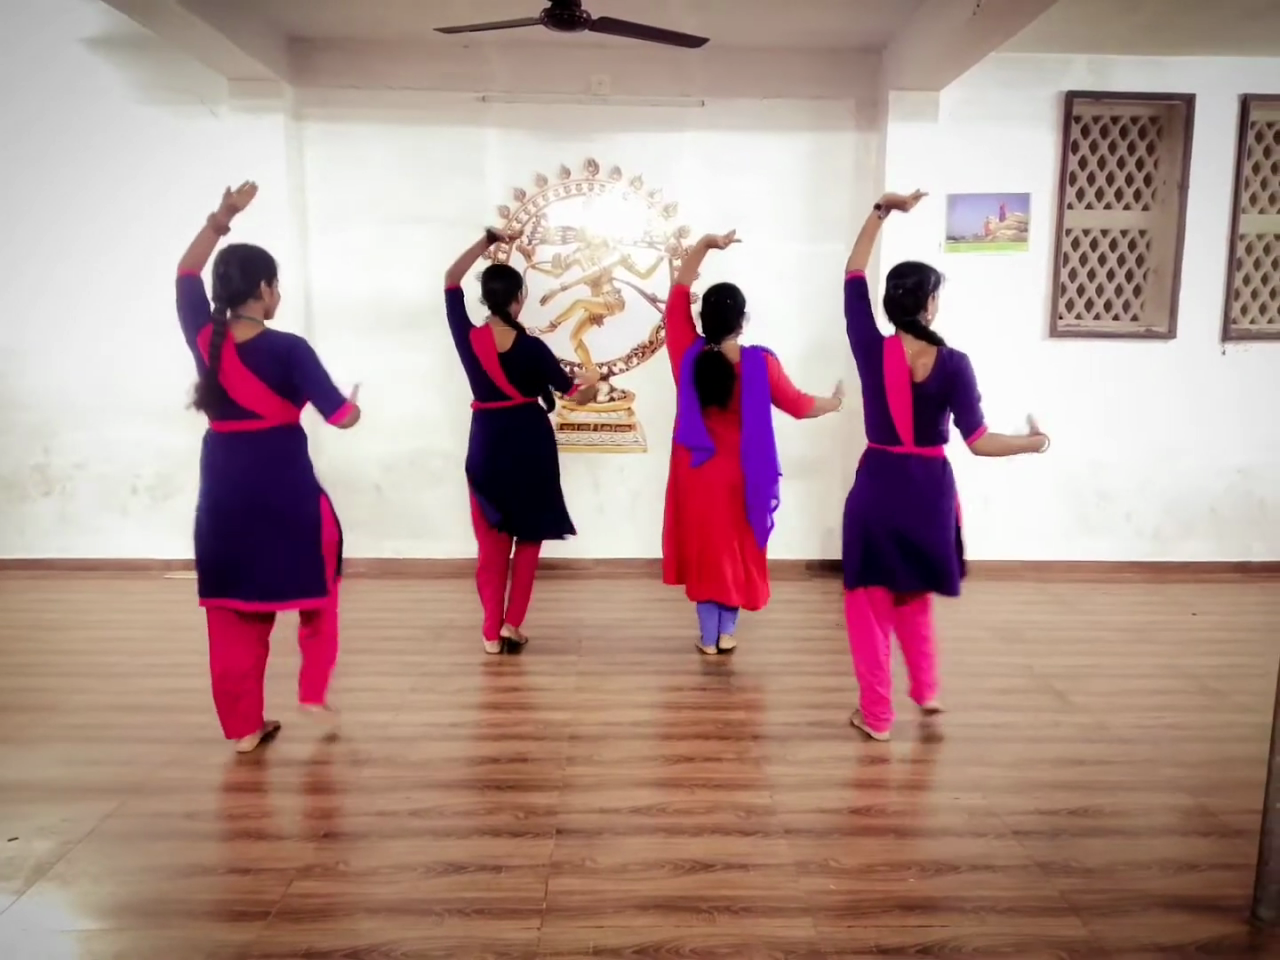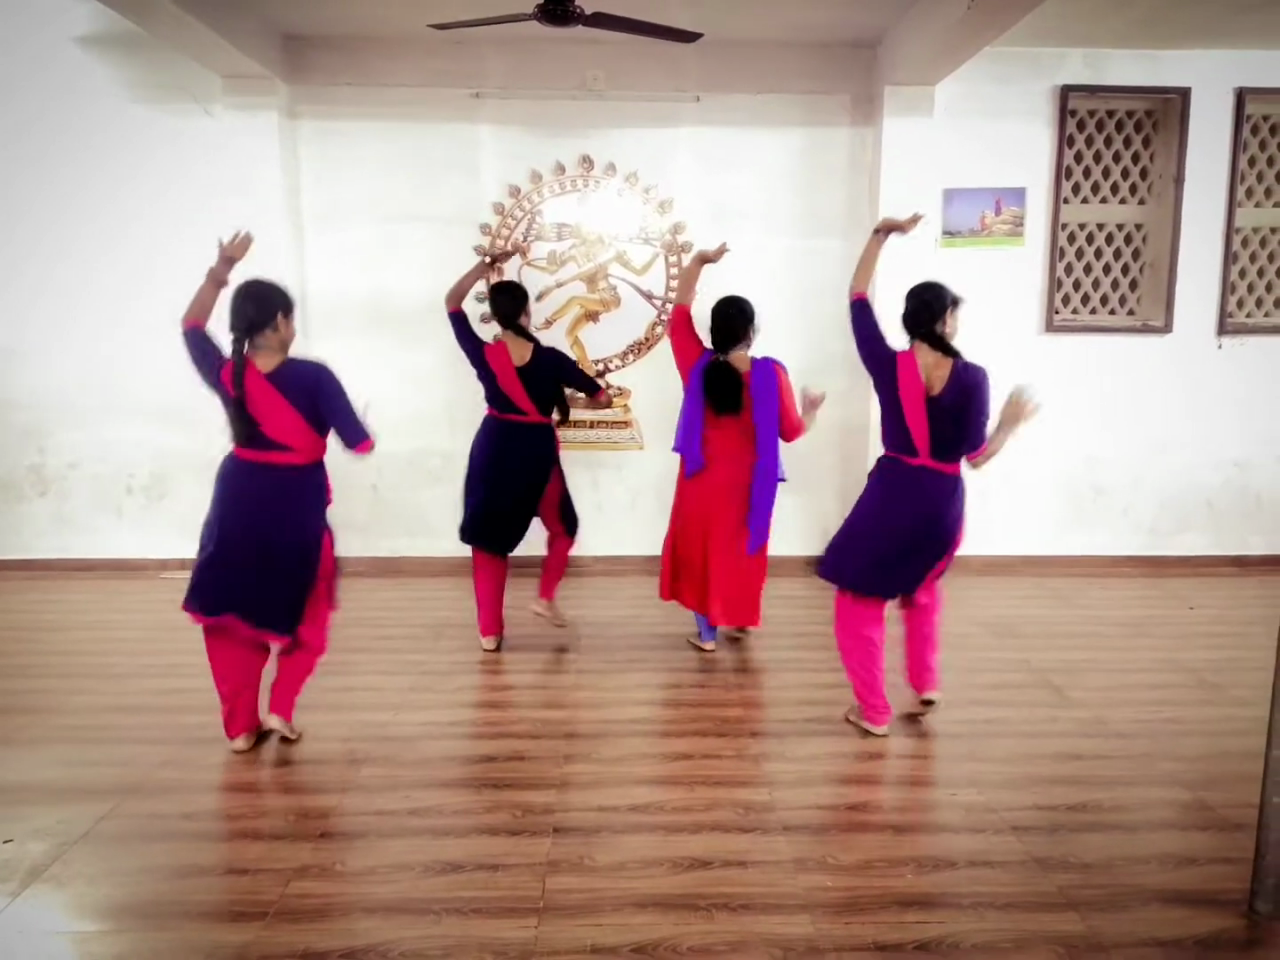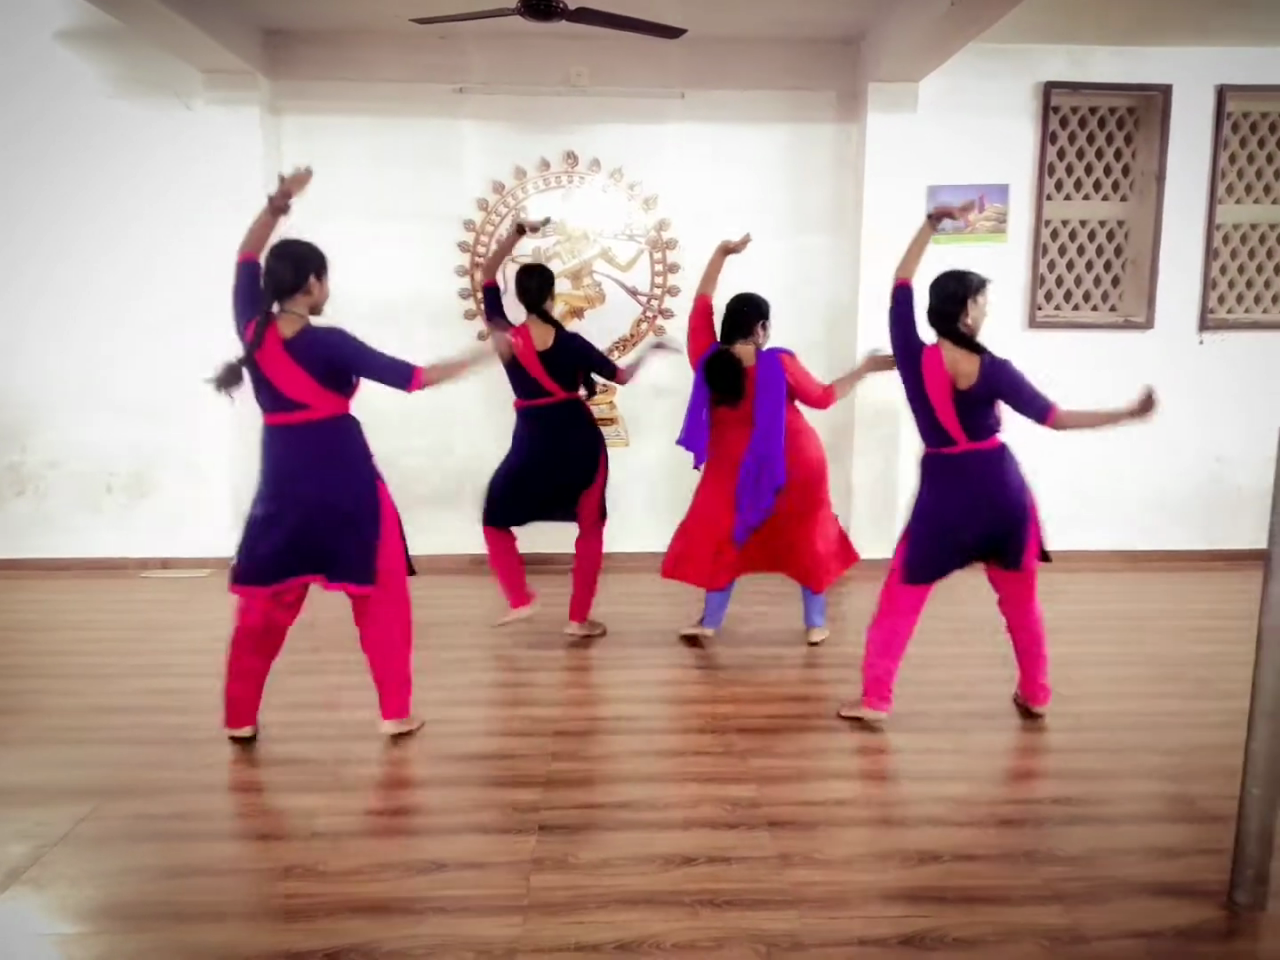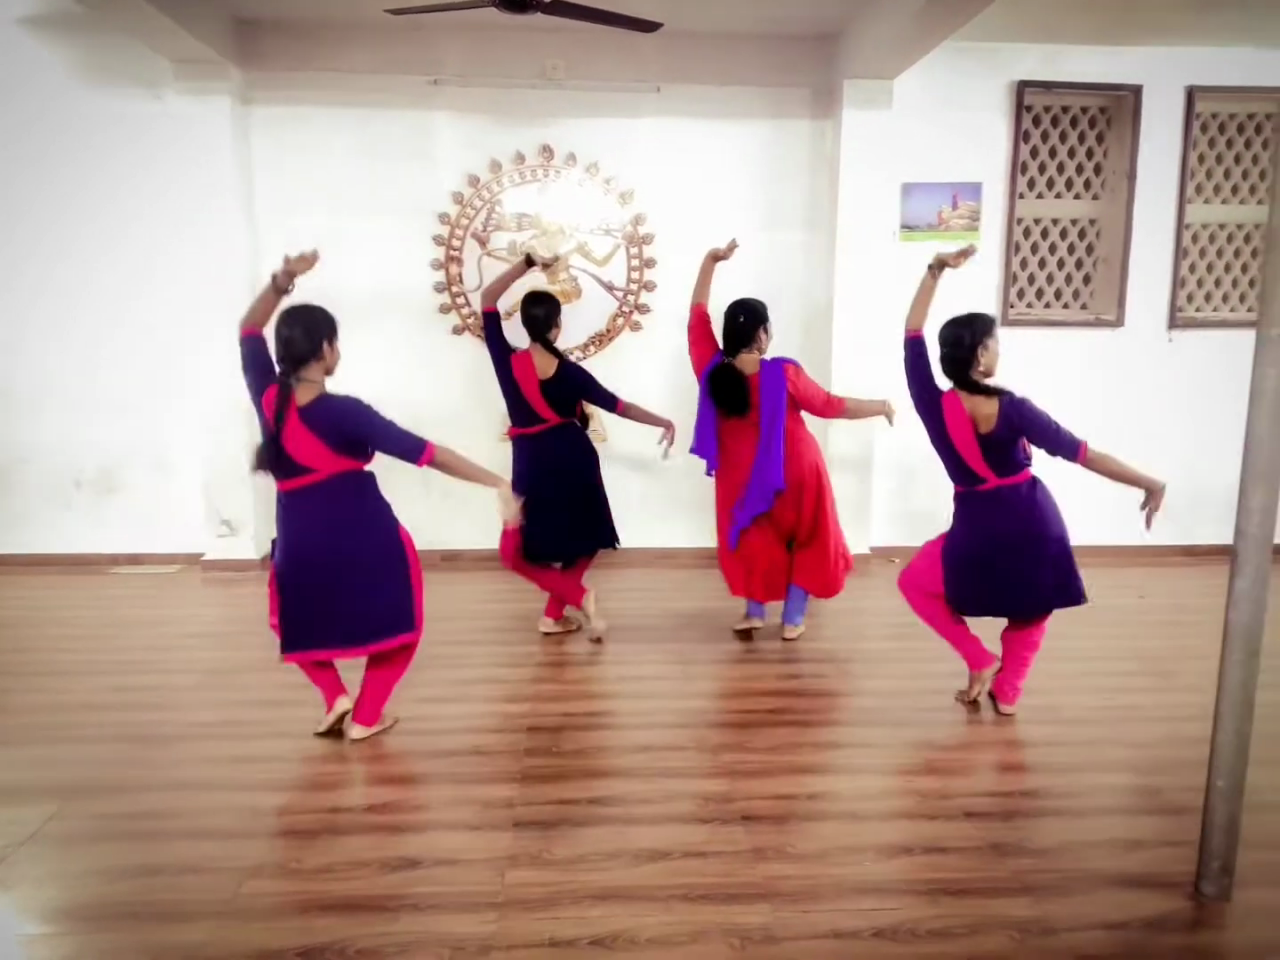
dt=0.3s
person 1, frame 1
left shoulder: (203, 339)
right shoulder: (287, 349)
left elbow: (187, 273)
right elbow: (343, 416)
left wrist: (222, 216)
right wrist: (352, 405)
left hip: (223, 491)
right hip: (286, 490)
left knee: (234, 613)
right knee: (315, 594)
left ankle: (244, 727)
right ankle: (313, 693)
person 1, frame 2
left shoulder: (225, 373)
right shoulder: (312, 377)
left elbow: (190, 322)
right elbow: (362, 444)
left wrist: (222, 266)
right wrist: (335, 430)
left hip: (237, 508)
right hip: (298, 513)
left knee: (234, 625)
right knee: (305, 617)
left ankle: (240, 726)
right ankle: (280, 708)
person 1, frame 3
left shoulder: (251, 331)
right shoulder: (329, 344)
left elbow: (247, 260)
right elbow: (413, 378)
left wrist: (278, 203)
right wrist: (481, 356)
left hip: (283, 480)
right hip: (346, 479)
left knee: (263, 602)
right knee: (381, 598)
left ankle: (240, 717)
right ankle: (395, 713)
person 1, frame 4
left shoulder: (267, 399)
right shoulder: (343, 412)
left elbow: (249, 331)
right elbow: (425, 453)
left wrist: (282, 280)
right wrist: (498, 484)
left hip: (300, 537)
right hip: (364, 530)
left knee: (297, 622)
right knee: (396, 625)
left ankle: (335, 697)
right ankle: (366, 716)
person 2, frame 1
left shoulder: (871, 350)
right shoulder: (953, 364)
left elbow: (853, 277)
right elbow: (979, 441)
left wrist: (881, 211)
right wrist: (1030, 443)
left hip: (877, 488)
right hip: (930, 491)
left knee: (868, 604)
right knee: (914, 600)
left ankle: (876, 716)
right ankle: (926, 690)
person 2, frame 2
left shoulder: (884, 364)
right shoulder: (971, 378)
left elbow: (858, 299)
right elbow: (976, 455)
left wrist: (880, 235)
right wrist: (1013, 418)
left hip: (889, 496)
right hip: (941, 502)
left knee: (859, 604)
right knee: (920, 595)
left ankle: (874, 711)
right ankle: (925, 684)
person 2, frame 3
left shoulder: (912, 357)
right shoulder: (992, 370)
left elbow: (901, 285)
right elbow: (1053, 418)
left wrist: (932, 222)
right wrist: (1126, 413)
left hip: (944, 488)
right hip: (1001, 483)
left knee: (902, 595)
right knee: (1020, 595)
left ankle: (873, 699)
right ankle: (1034, 693)
person 2, frame 4
left shoulder: (932, 406)
right shoulder: (1011, 410)
left elbow: (913, 335)
right elbow: (1082, 455)
left wrist: (935, 271)
right wrist: (1149, 484)
left hip: (977, 528)
right hip: (1032, 523)
left knee: (915, 583)
right knee: (1029, 612)
left ankle: (980, 660)
right ankle: (1006, 692)
person 3, frame 1
left shoulder: (686, 354)
right shoulder: (760, 362)
left elbow: (678, 295)
right elbow: (798, 406)
left wrist: (705, 244)
right wrist: (834, 401)
left hip: (695, 472)
right hip: (742, 474)
left knee: (705, 547)
right knee: (738, 548)
left ankle: (708, 638)
right ankle: (727, 632)
person 3, frame 2
left shoulder: (697, 367)
right shoulder: (771, 374)
left elbow: (679, 315)
right elbow: (792, 431)
left wrist: (699, 261)
right wrist: (812, 406)
left hip: (705, 480)
right hip: (753, 483)
left knee: (702, 550)
right knee: (742, 548)
left ankle: (707, 632)
right ankle: (740, 618)
person 3, frame 3
left shoulder: (706, 360)
right shoulder: (779, 364)
left elbow: (701, 306)
right elbow: (822, 397)
left wrist: (722, 252)
right wrist: (864, 369)
left hip: (735, 469)
right hip: (794, 467)
left knee: (723, 538)
right knee: (809, 538)
left ankle: (708, 622)
right ankle: (816, 623)
person 3, frame 4
left shoulder: (709, 370)
right shoulder: (783, 376)
left elbow: (698, 317)
right elbow: (831, 406)
left wrist: (710, 263)
right wrist: (880, 409)
left hip: (738, 475)
right hip: (793, 472)
left knee: (751, 539)
right knee: (805, 540)
left ankle: (754, 611)
right ankle: (791, 620)
person 4, frame 1
left shoulder: (467, 337)
right shoulder: (531, 347)
left elbow: (452, 279)
right elbow: (576, 395)
left wrist: (489, 239)
right wrist: (591, 382)
left hip: (486, 444)
right hip: (530, 442)
left knee: (491, 544)
right knee: (528, 540)
left ankle: (492, 632)
right ankle: (512, 625)
person 4, frame 2
left shoulder: (483, 355)
right shoulder: (550, 359)
left elbow: (452, 303)
right elbow: (602, 398)
left wrist: (488, 264)
right wrist: (570, 388)
left hip: (492, 450)
right hip: (537, 453)
left knee: (489, 546)
right knee: (562, 527)
left ankle: (490, 631)
right ankle: (545, 598)
person 4, frame 3
left shoulder: (505, 338)
right shoulder: (570, 342)
left elbow: (487, 277)
right elbow: (619, 376)
left wrist: (518, 232)
right wrist: (647, 350)
left hip: (532, 438)
right hip: (578, 437)
left knee: (496, 520)
right knee: (591, 528)
left ankle: (520, 599)
right ankle: (578, 618)
person 4, frame 4
left shoulder: (506, 362)
right shoulder: (570, 373)
left elbow: (487, 299)
right elbow: (617, 406)
left wrist: (526, 263)
right wrist: (662, 421)
left hip: (532, 463)
right hip: (574, 457)
left knee: (519, 553)
right knee: (582, 540)
left ankle: (579, 599)
right ankle: (553, 616)
